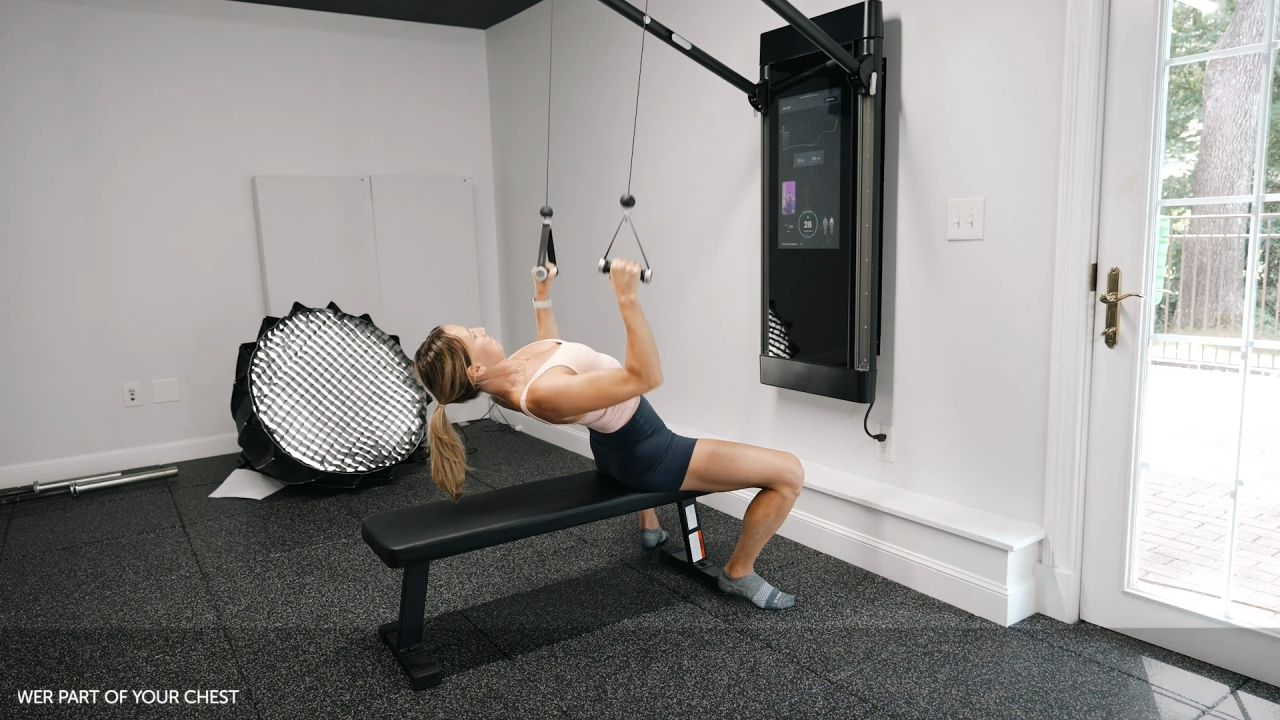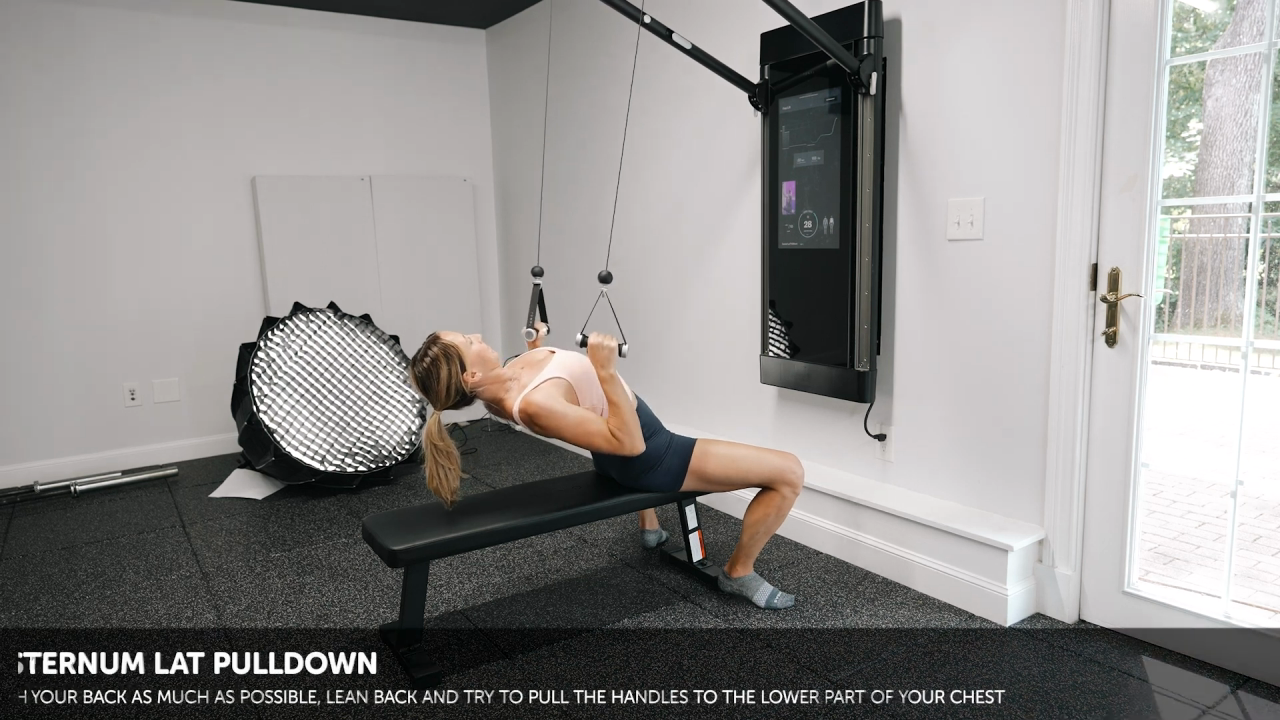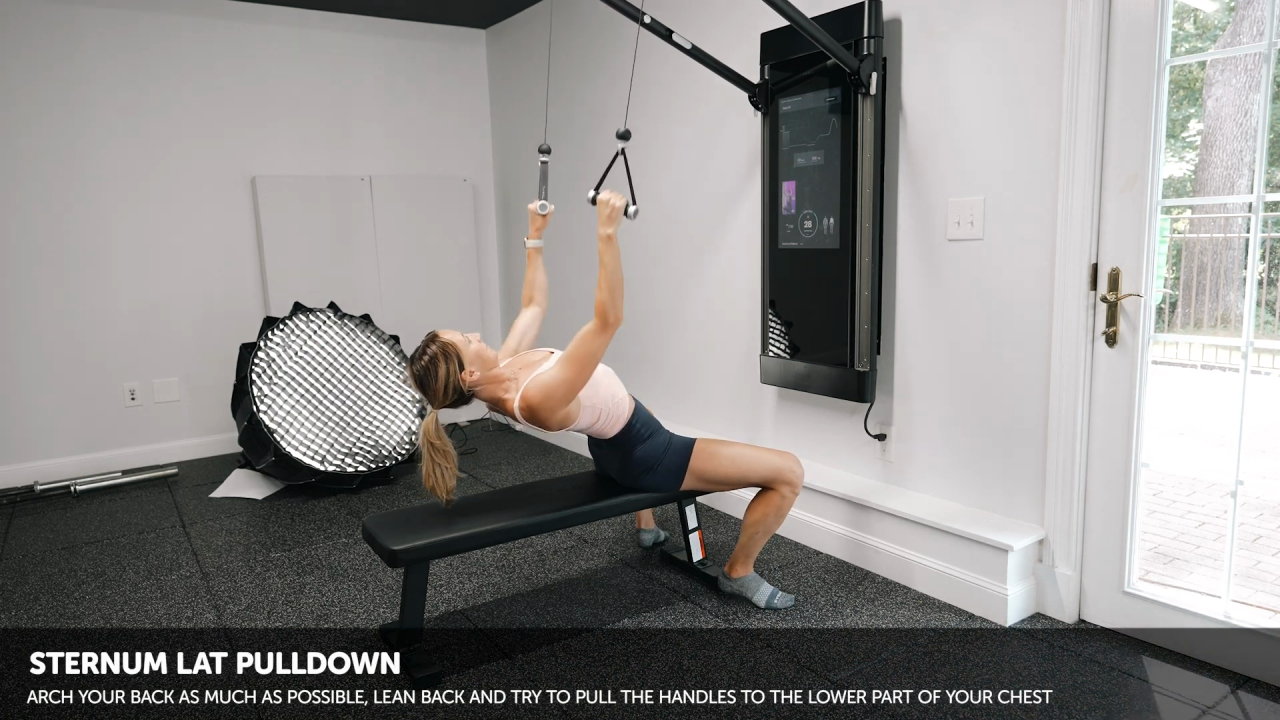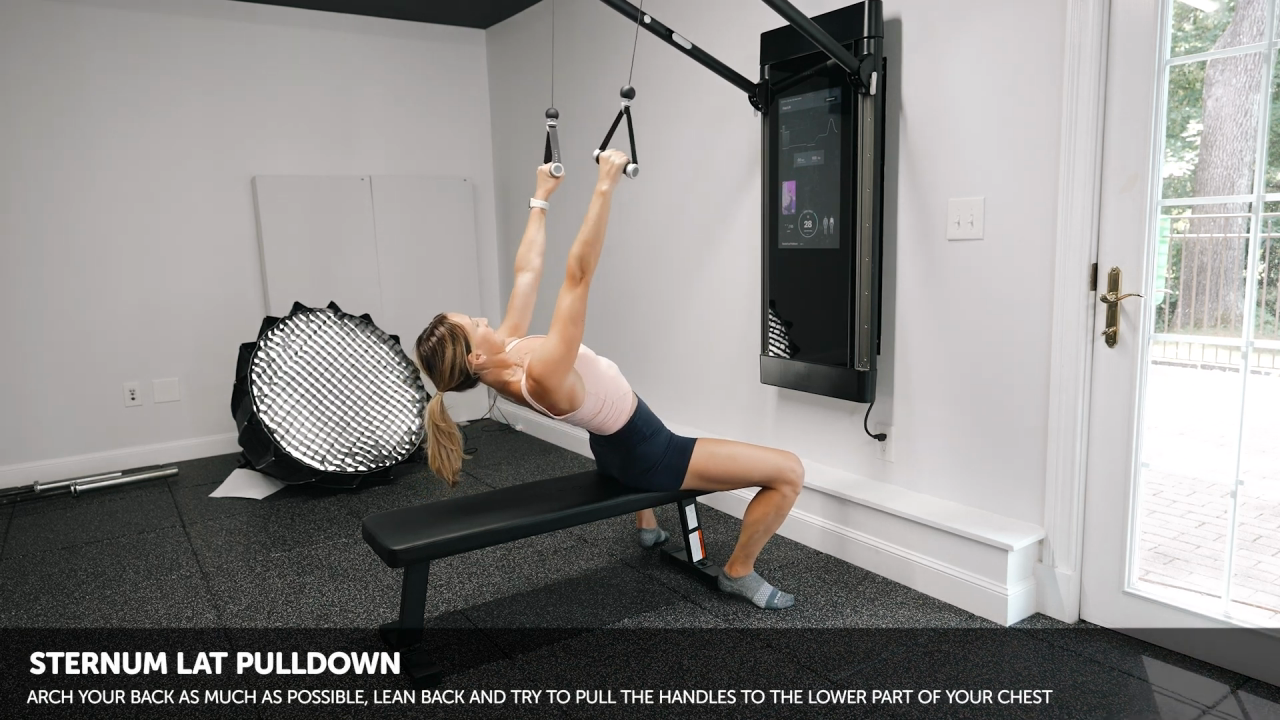
dt=1s
person 1, frame 1
left shoulder: (507, 377)
right shoulder: (543, 393)
left elbow: (547, 349)
right elbow: (646, 376)
left wrist: (542, 295)
right wrist: (627, 297)
left hip: (617, 444)
right hip: (645, 456)
right knee: (788, 472)
left ankle: (649, 526)
right ankle: (738, 574)
person 1, frame 2
left shoulder: (501, 387)
right shoulder: (533, 404)
right elbow: (631, 442)
left wrist: (533, 348)
right wrist: (604, 368)
left hip: (614, 454)
right hip: (647, 457)
right knee: (789, 472)
left ankle: (649, 526)
right ankle: (739, 573)
person 1, frame 3
left shoulder: (501, 373)
right shoulder: (535, 399)
left elbow: (533, 305)
right elbow: (609, 320)
left wrist: (535, 237)
right wrist: (607, 233)
left hip: (616, 446)
right hip: (646, 457)
right knee: (788, 472)
left ankle: (646, 526)
right ankle: (739, 574)
person 1, frame 4
left shoulder: (506, 356)
right shoulder: (540, 377)
left elbow: (527, 270)
right elbow: (578, 274)
left wrist: (541, 197)
right wrist: (604, 187)
left hip: (617, 446)
right hip: (645, 456)
right knee: (788, 472)
left ankle: (647, 526)
right ankle: (738, 573)
